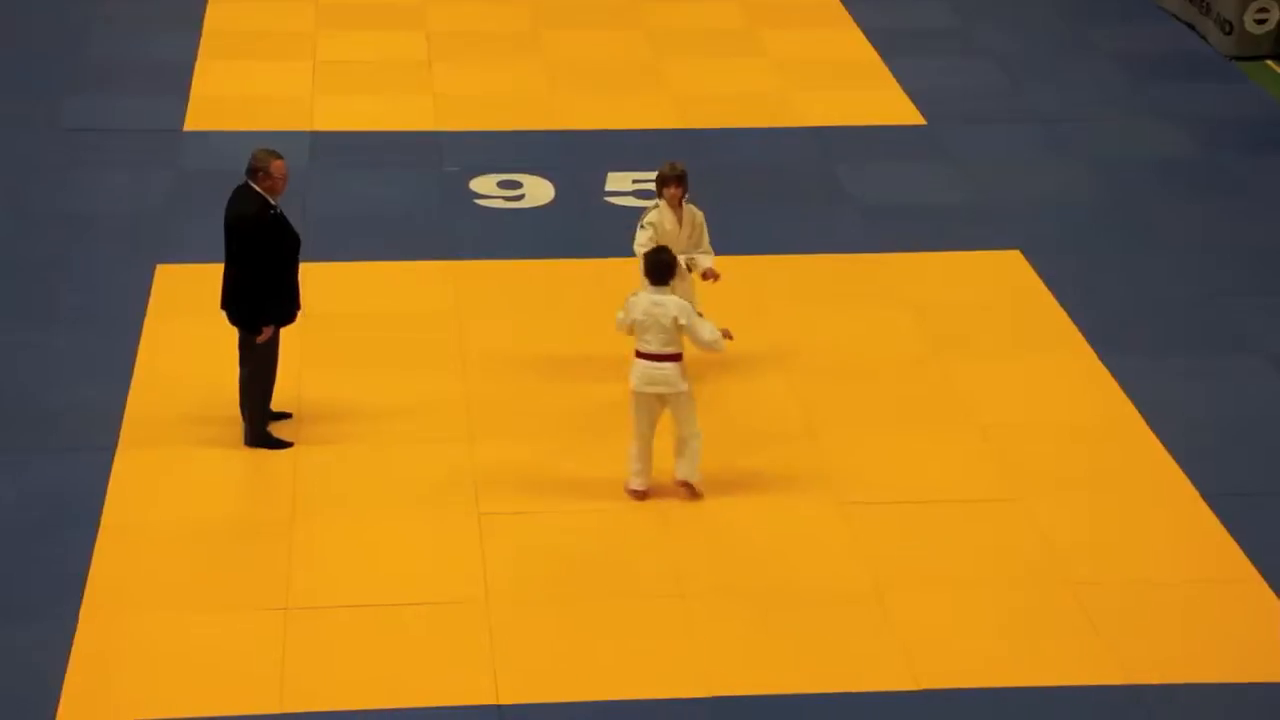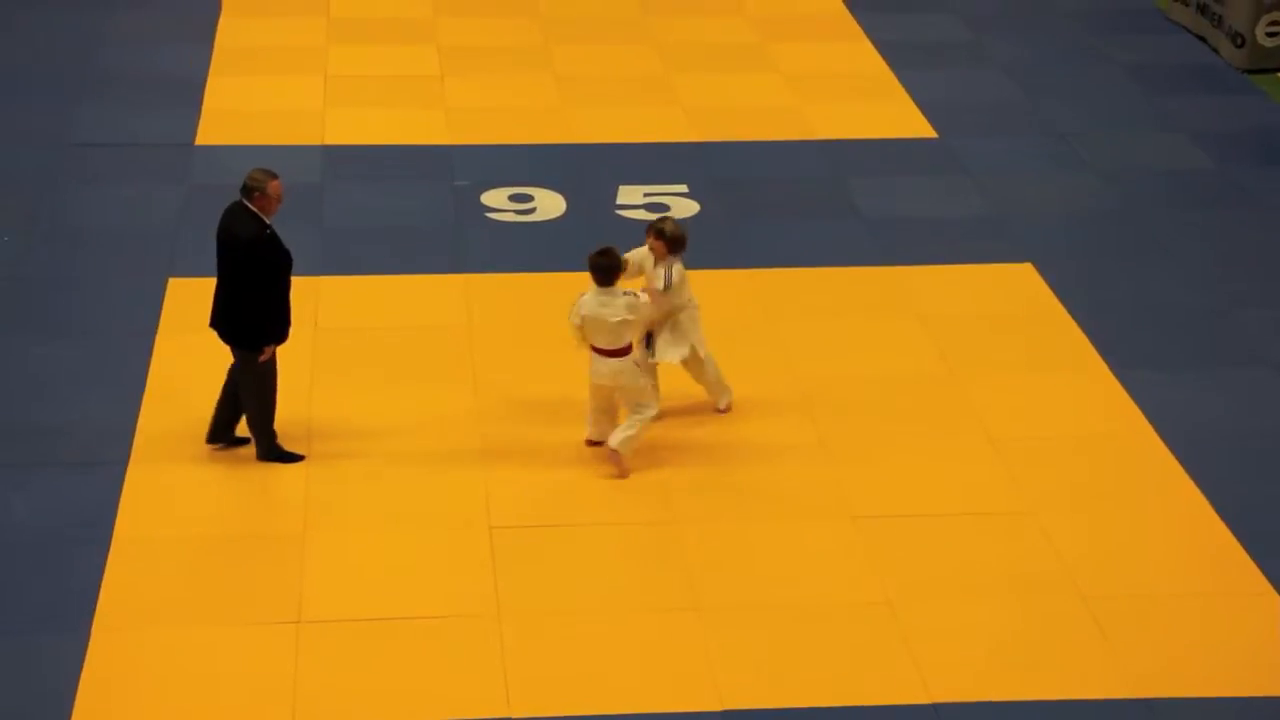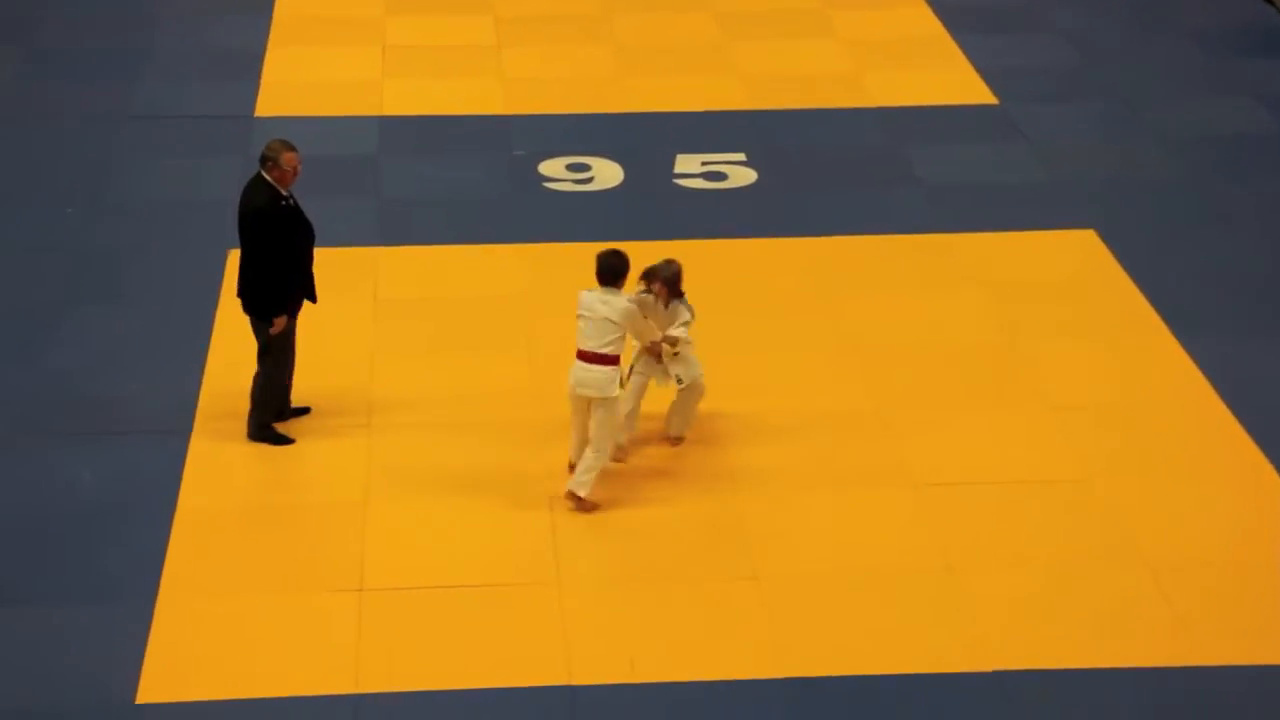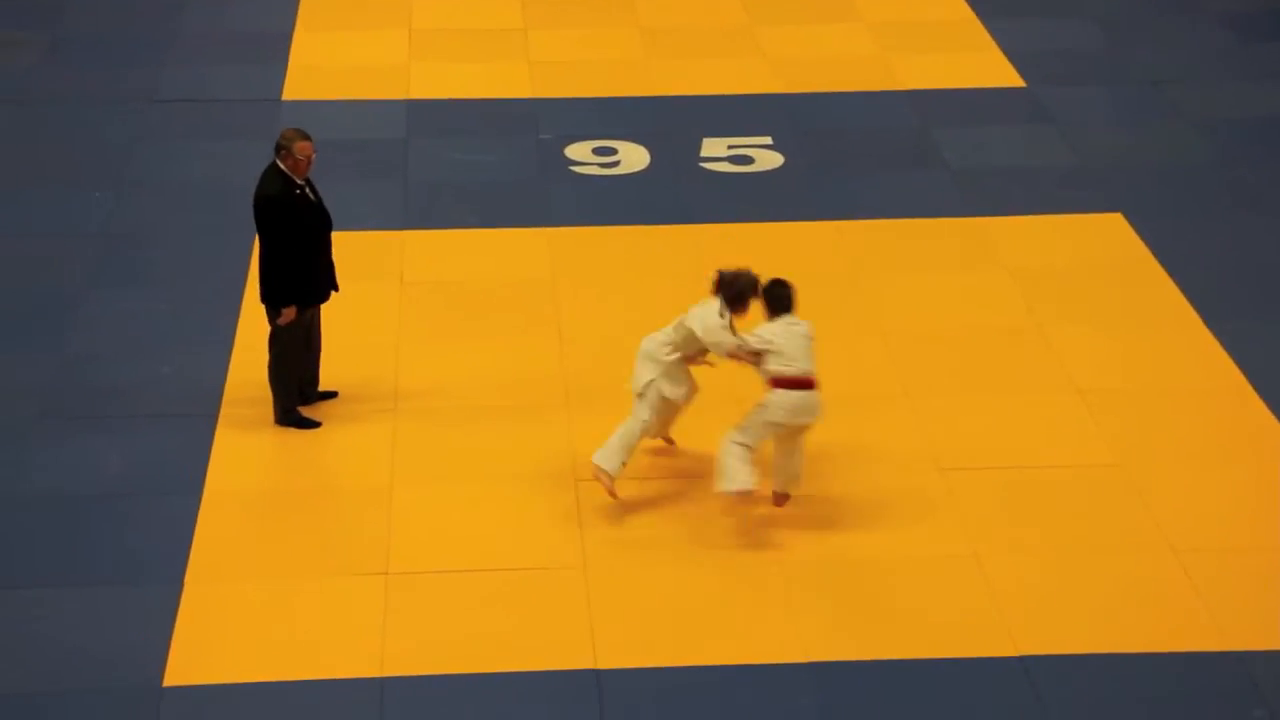
dt=0.7s
person 1, frame 1
left shoulder: (246, 195)
right shoulder: (254, 215)
right elbow: (256, 272)
right wrist: (265, 318)
left hip: (249, 298)
right hip: (256, 303)
left knee: (255, 361)
right knee: (259, 364)
left ankle: (257, 411)
right ankle: (256, 431)
person 1, frame 2
left shoulder: (235, 212)
right shoulder: (253, 236)
right elbow: (257, 293)
right wrist: (267, 337)
left hip: (235, 315)
right hip: (250, 323)
left knee: (242, 374)
right knee: (260, 383)
left ankle: (220, 431)
right ankle: (267, 446)
person 1, frame 3
left shoulder: (267, 187)
right shoulder: (262, 205)
right elbow: (264, 262)
right wrist: (277, 309)
left hip: (276, 290)
right hip: (269, 296)
left knee: (277, 352)
right knee: (276, 356)
left ankle: (278, 407)
right ankle: (260, 424)
person 1, frame 4
left shoulder: (294, 176)
right shoulder: (274, 194)
right elbow: (278, 253)
left wrist: (310, 286)
right wrist: (287, 300)
left hip: (305, 279)
right hip: (287, 286)
left knee: (308, 341)
right knee: (287, 346)
left ankle: (307, 390)
right ankle: (286, 411)
person 2, frame 1
left shoulder: (634, 302)
right shoulder: (680, 307)
left elbow: (623, 327)
right elbow: (707, 340)
right wrist: (721, 334)
left hip: (643, 372)
right hip: (672, 374)
left knee: (642, 431)
right knee: (686, 428)
left ankle: (639, 484)
right ankle: (687, 477)
person 2, frame 2
left shoulder: (585, 301)
right shoulder: (630, 300)
left elbow: (577, 327)
right elbow: (644, 314)
left hip: (598, 363)
right hip: (625, 366)
left knee: (601, 402)
right knee: (645, 407)
left ankle: (596, 435)
right ankle: (616, 447)
person 2, frame 3
left shoulder: (583, 298)
right shoulder: (628, 308)
right elbow: (650, 338)
right wrist: (656, 345)
left hip: (580, 371)
right hip: (605, 377)
left knee: (581, 422)
right knee: (601, 440)
left ankle: (577, 461)
right ankle: (578, 491)
person 2, frame 4
left shoulder: (765, 333)
right shoulder: (805, 328)
left hip: (784, 400)
right hip: (808, 399)
left knee: (736, 443)
right knee: (789, 445)
left ankle: (740, 489)
right ankle: (781, 489)
person 3, frame 1
left shoulder: (694, 216)
right shoulder: (652, 216)
left elbow: (701, 250)
right elbow: (643, 248)
left wrist: (707, 268)
left hip: (681, 278)
person 3, frame 2
left shoulder: (672, 273)
right shoulder: (647, 253)
left elbow: (660, 306)
right elbow: (629, 262)
right wrist: (621, 263)
left hip: (680, 319)
right hip: (659, 316)
left knee: (696, 362)
right knee: (647, 361)
left ankle: (722, 397)
person 3, frame 3
left shoulder: (683, 310)
right shoulder: (645, 298)
left elbow: (677, 340)
left hip: (675, 350)
left knee: (694, 387)
right knee: (635, 388)
left ankle: (676, 430)
right ankle: (620, 441)
person 3, frame 4
left shoulder: (722, 314)
right shoulder: (713, 311)
left elbow: (726, 343)
right elbow: (723, 343)
left hip: (671, 358)
right hip: (659, 357)
left knee: (685, 389)
right knee: (644, 416)
left ankle: (660, 429)
right ankle: (605, 468)
